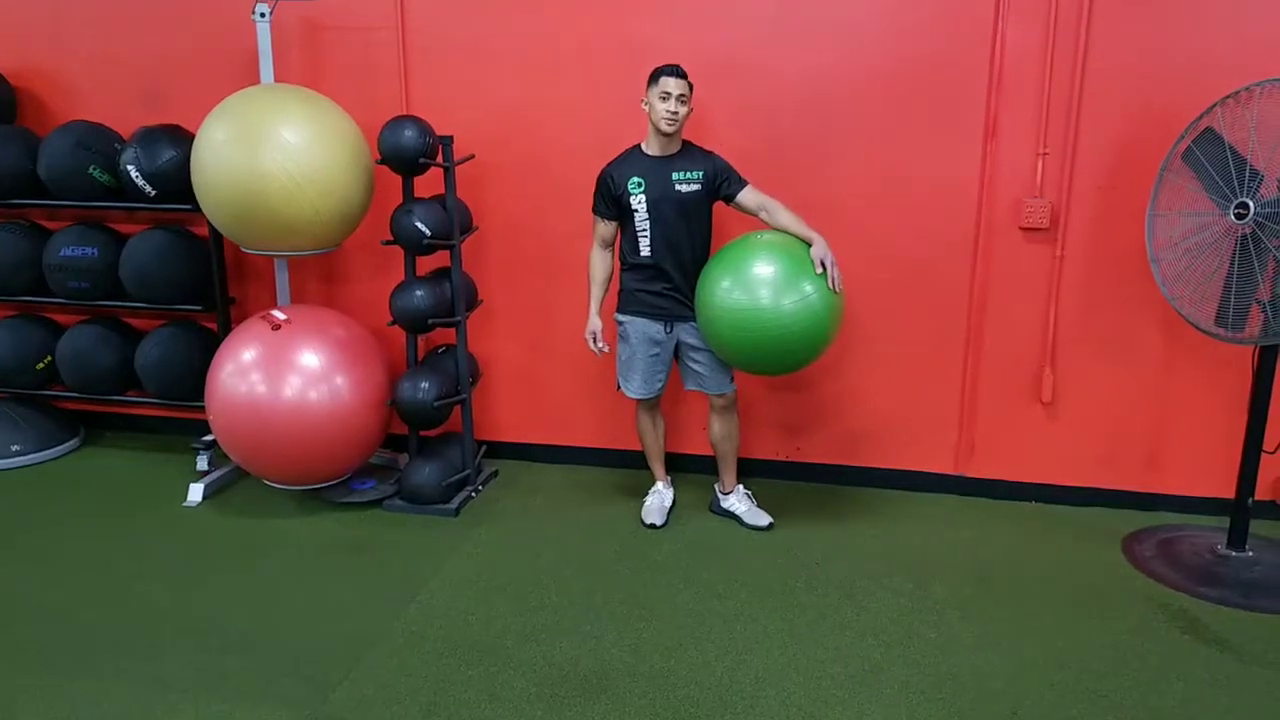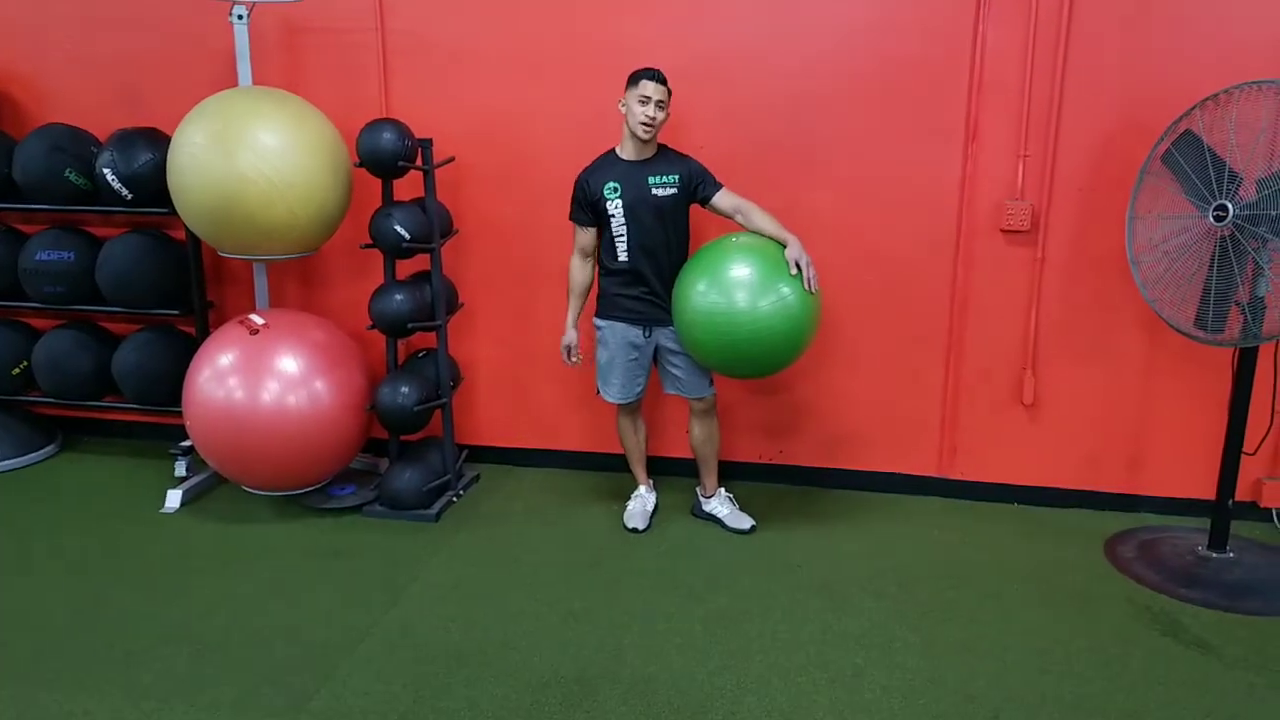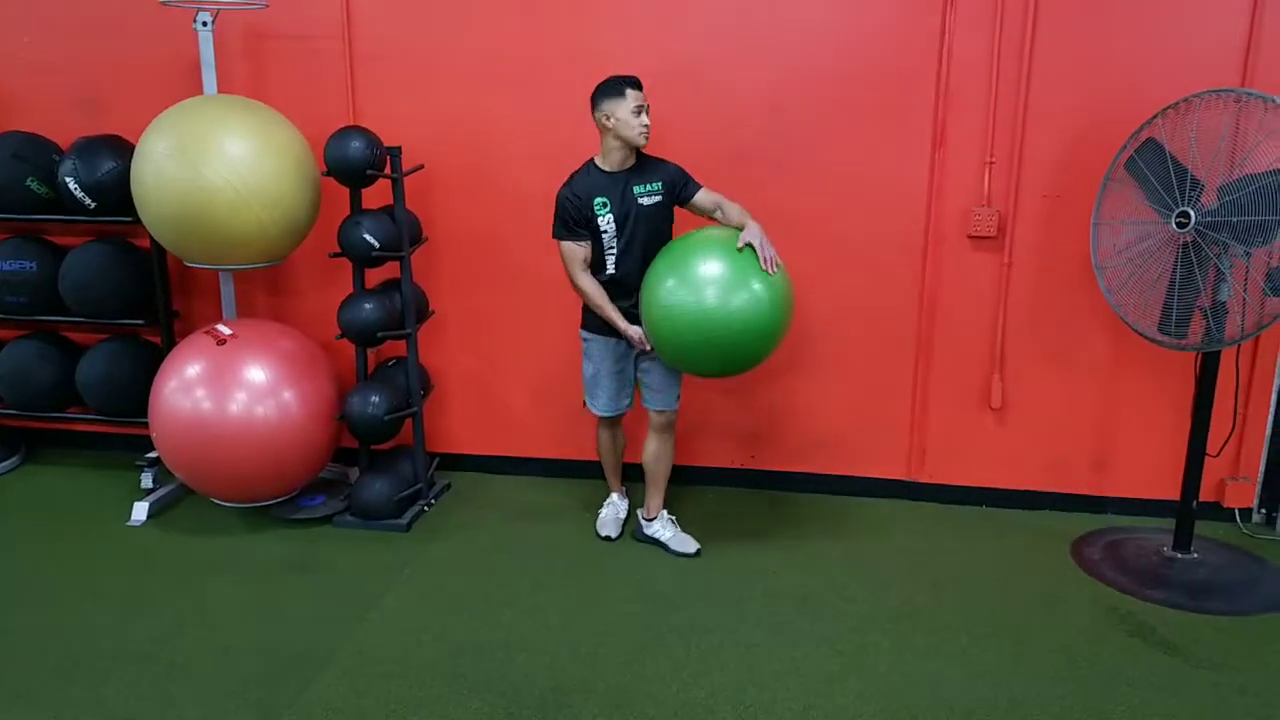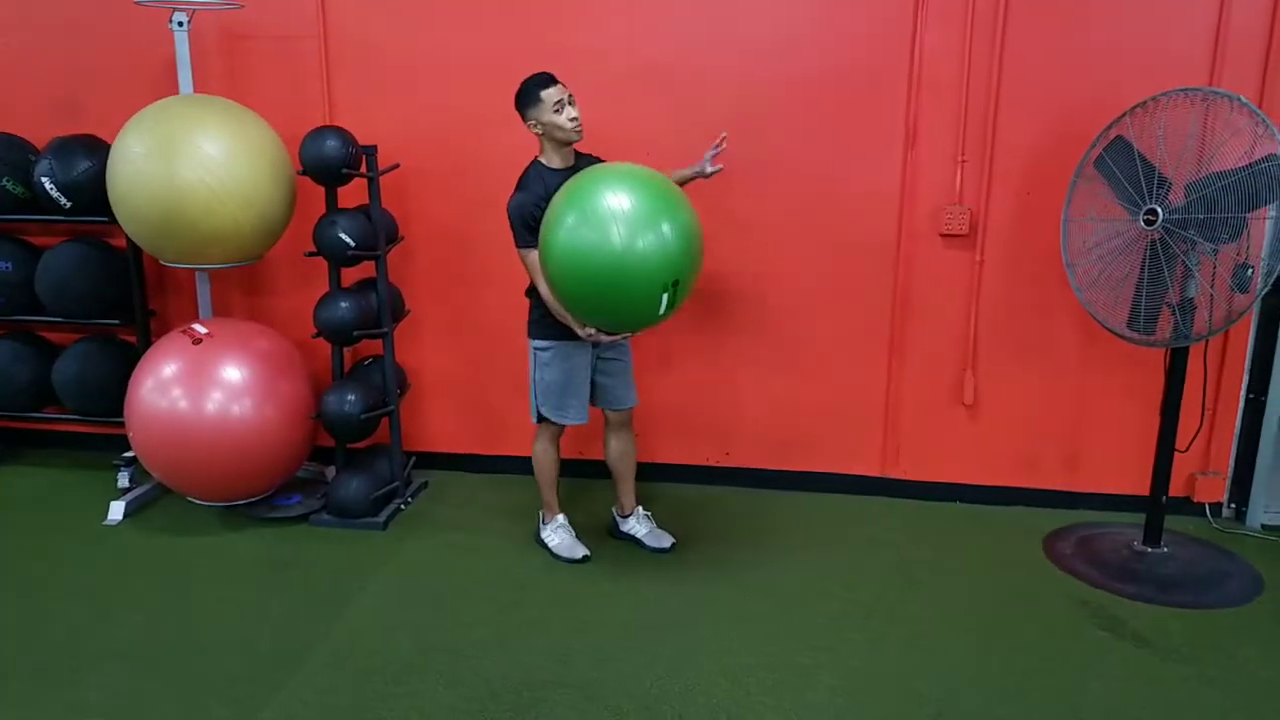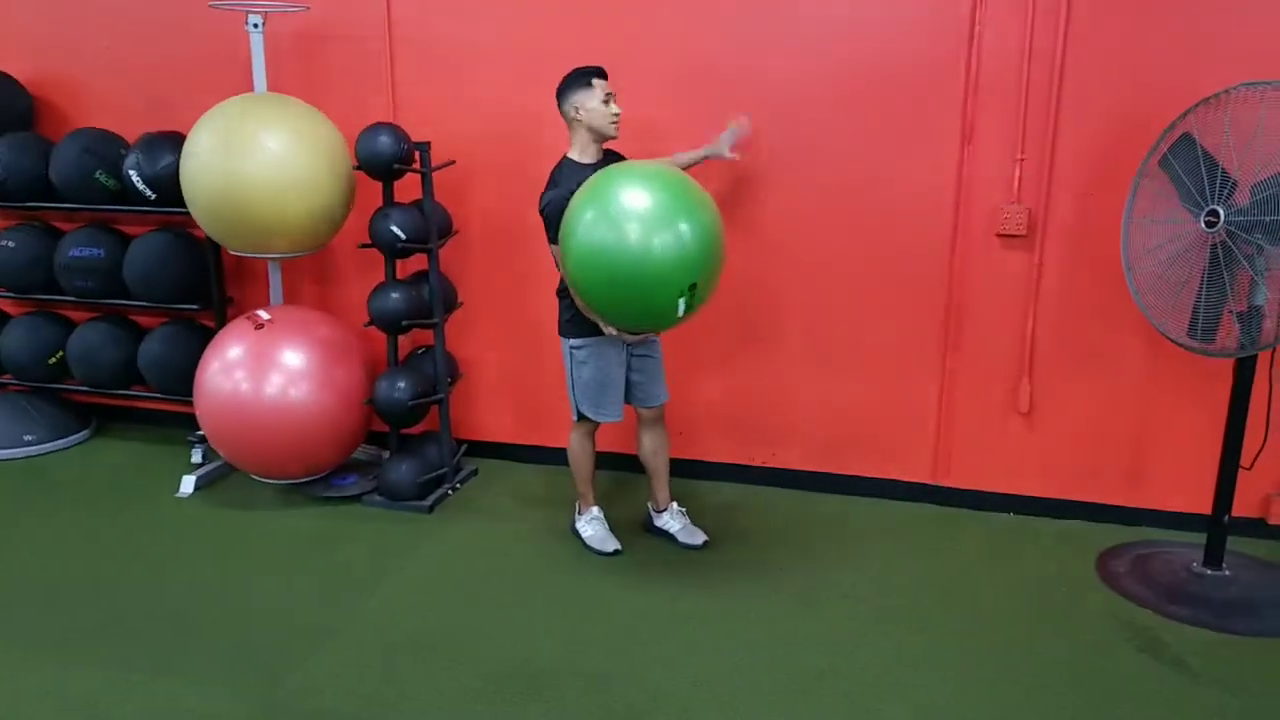
dt=1s
person 1, frame 1
left shoulder: (707, 165)
right shoulder: (617, 173)
left elbow: (762, 206)
right elbow: (602, 246)
left wrist: (815, 239)
right wrist: (593, 311)
left hip: (699, 307)
right hip: (641, 312)
left knee: (723, 398)
right knee: (647, 401)
left ankle: (729, 492)
right ankle: (661, 486)
person 1, frame 2
left shoulder: (683, 169)
right shoulder: (593, 178)
left elbow: (738, 208)
right elbow: (582, 256)
left wrist: (790, 241)
right wrist: (570, 324)
left hip: (678, 312)
right hip: (619, 317)
left knee: (703, 402)
right knee: (627, 405)
left ankle: (710, 496)
right ankle: (643, 490)
person 1, frame 3
left shoulder: (664, 174)
right shoulder: (576, 193)
left elbow: (716, 205)
right elbow: (578, 272)
left wrist: (750, 225)
right wrist: (623, 326)
right hip: (605, 327)
left knee: (663, 418)
right knee: (609, 416)
left ankle: (653, 518)
right ankle: (616, 497)
person 1, frame 4
left shoulder: (595, 168)
right shoulder: (528, 198)
right elbow: (541, 279)
left wrist: (692, 173)
right wrist: (577, 327)
right hip: (558, 331)
left knee: (620, 417)
right knee: (551, 426)
left ankle: (628, 515)
right ankle: (551, 521)
person 1, frame 5
left shoulder: (613, 163)
right shoulder: (561, 194)
right elbow: (571, 275)
left wrist: (709, 151)
right wrist: (603, 323)
right hip: (590, 326)
left knee: (653, 413)
right knee: (588, 421)
left ankle: (663, 511)
right ankle: (586, 513)
